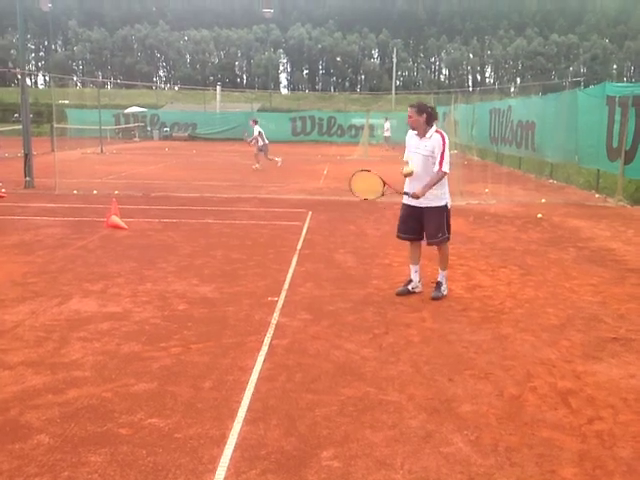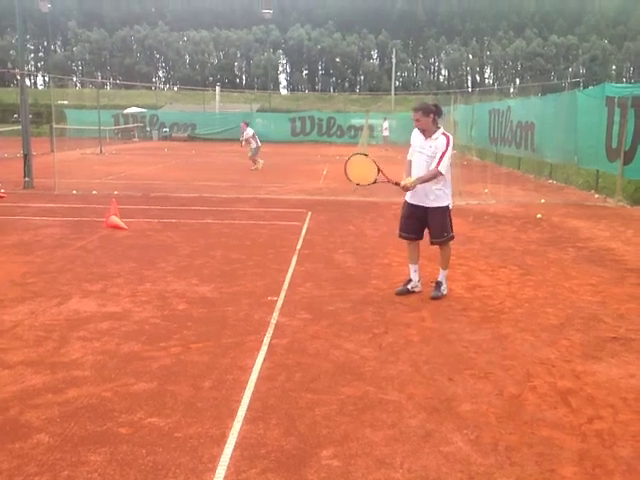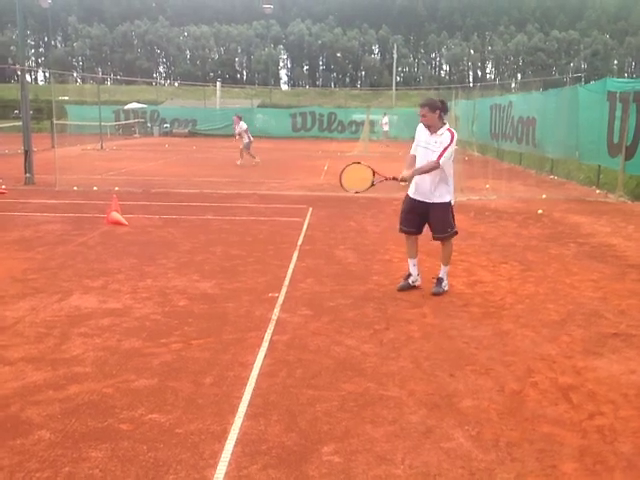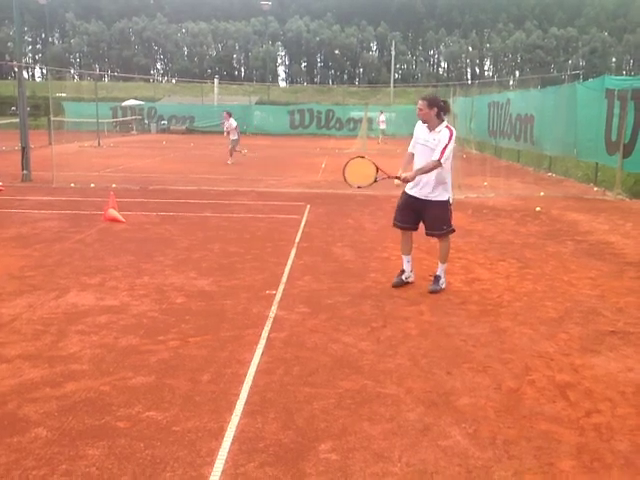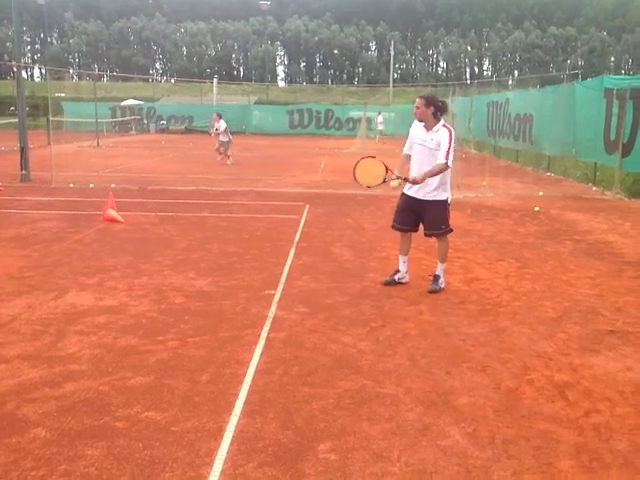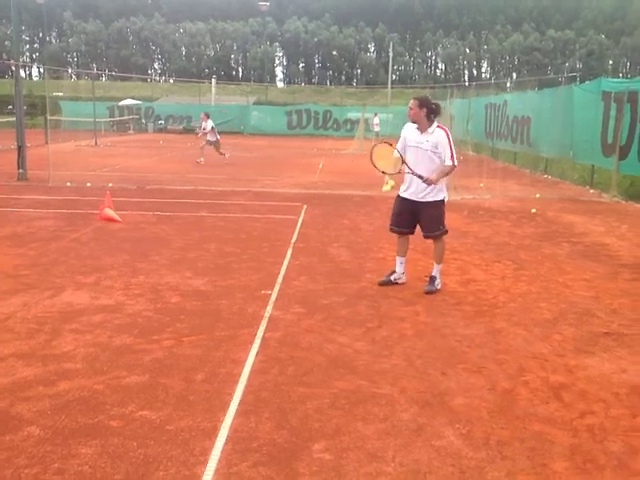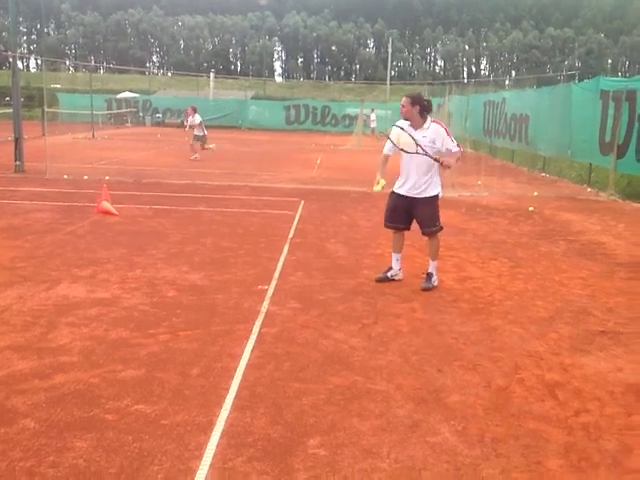
dt=0.1s
person 1, frame 1
left shoulder: (439, 138)
right shoulder: (410, 136)
left elbow: (442, 171)
left wrist: (424, 189)
right wrist: (406, 169)
left hip: (435, 200)
right hip: (411, 198)
left knee: (440, 241)
right knee: (413, 240)
left ankle: (442, 282)
right ankle: (415, 281)
person 1, frame 2
left shoulder: (445, 139)
right shoulder: (415, 134)
left elbow: (438, 170)
left wrist: (415, 182)
right wrist: (406, 178)
left hip: (438, 201)
right hip: (414, 199)
left knee: (442, 242)
right knee: (411, 239)
left ankle: (442, 282)
right ankle: (414, 281)
person 1, frame 3
left shoulder: (449, 135)
right shoulder: (420, 129)
left elbow: (436, 163)
left wrist: (413, 173)
right wrist: (407, 172)
left hip: (440, 197)
right hip: (416, 194)
left knee: (445, 237)
right knee: (410, 233)
left ankle: (443, 278)
right ankle: (414, 276)
person 1, frame 4
left shoulder: (448, 133)
right shoulder: (419, 127)
left elbow: (437, 162)
left wrist: (414, 173)
right wrist: (404, 172)
left hip: (437, 194)
right hip: (413, 190)
left knee: (442, 235)
right knee: (405, 229)
left ankle: (440, 276)
right ankle: (407, 272)
person 1, frame 5
left shoulder: (446, 132)
right shoulder: (415, 127)
left elbow: (445, 164)
left wrist: (424, 176)
right wrist: (399, 174)
left hip: (436, 194)
right hip: (412, 191)
left knee: (441, 234)
right knee: (404, 230)
left ankle: (439, 276)
right ankle: (402, 272)
person 1, frame 6
left shoulder: (441, 134)
right shoulder: (408, 130)
left elbow: (452, 163)
right elbow: (398, 155)
left wrist: (438, 175)
left hip: (432, 196)
right hip: (408, 193)
left knee: (436, 236)
right knee: (401, 232)
left ankle: (436, 277)
right ankle: (399, 273)
person 1, frame 7
left shoulder: (437, 129)
right shoulder: (400, 127)
left elbow: (455, 150)
right elbow: (387, 152)
left wrist: (450, 158)
right wrist: (380, 173)
left hip: (427, 191)
right hip: (402, 189)
left knee: (432, 232)
right knee: (397, 229)
left ankle: (432, 273)
right ankle: (396, 269)
